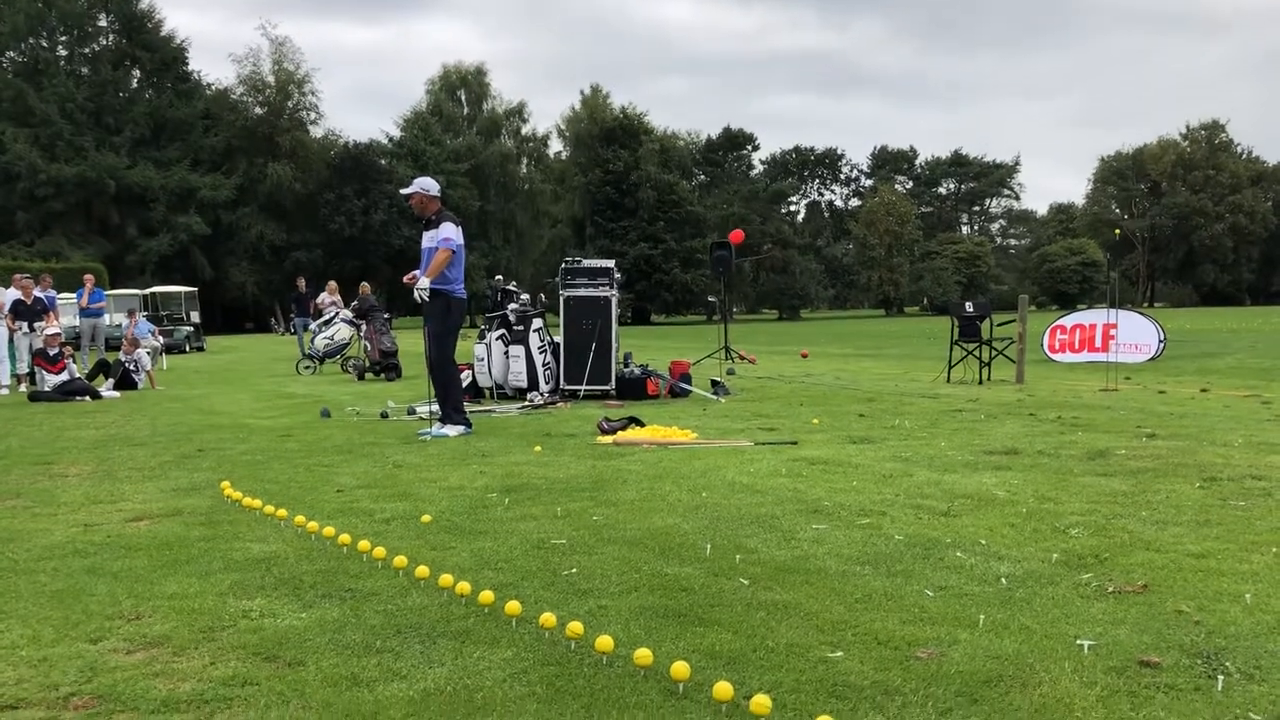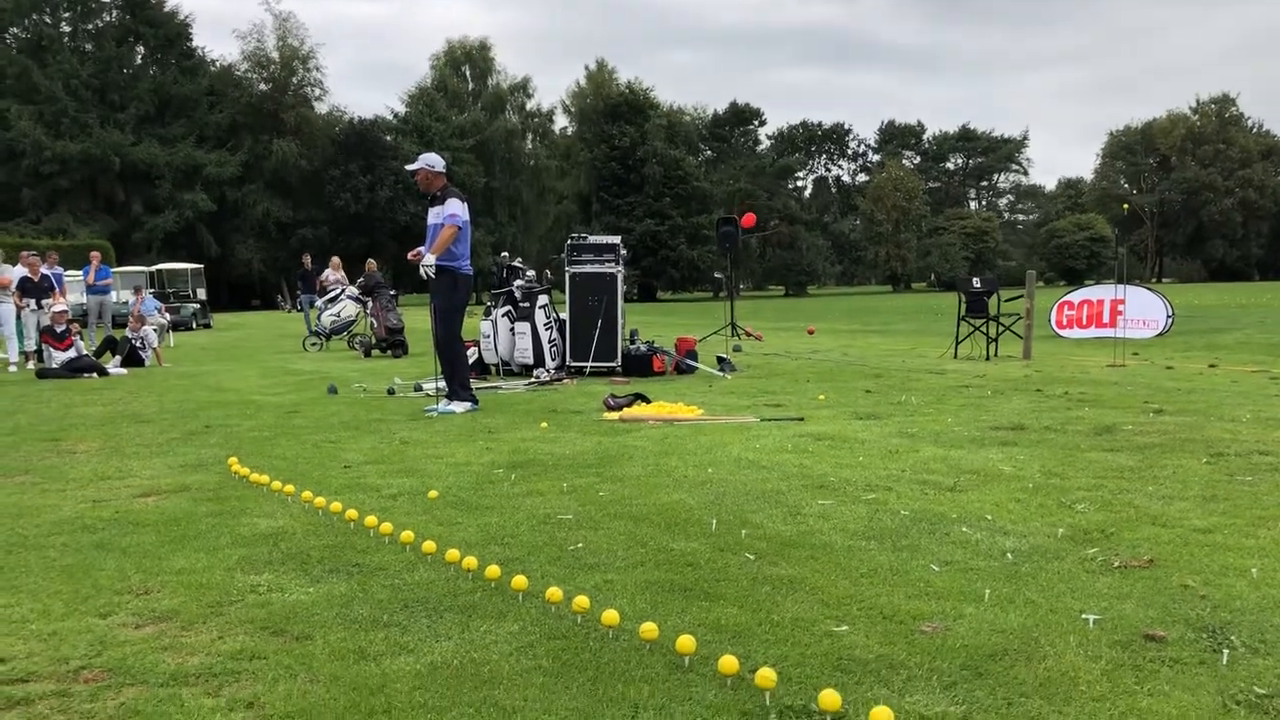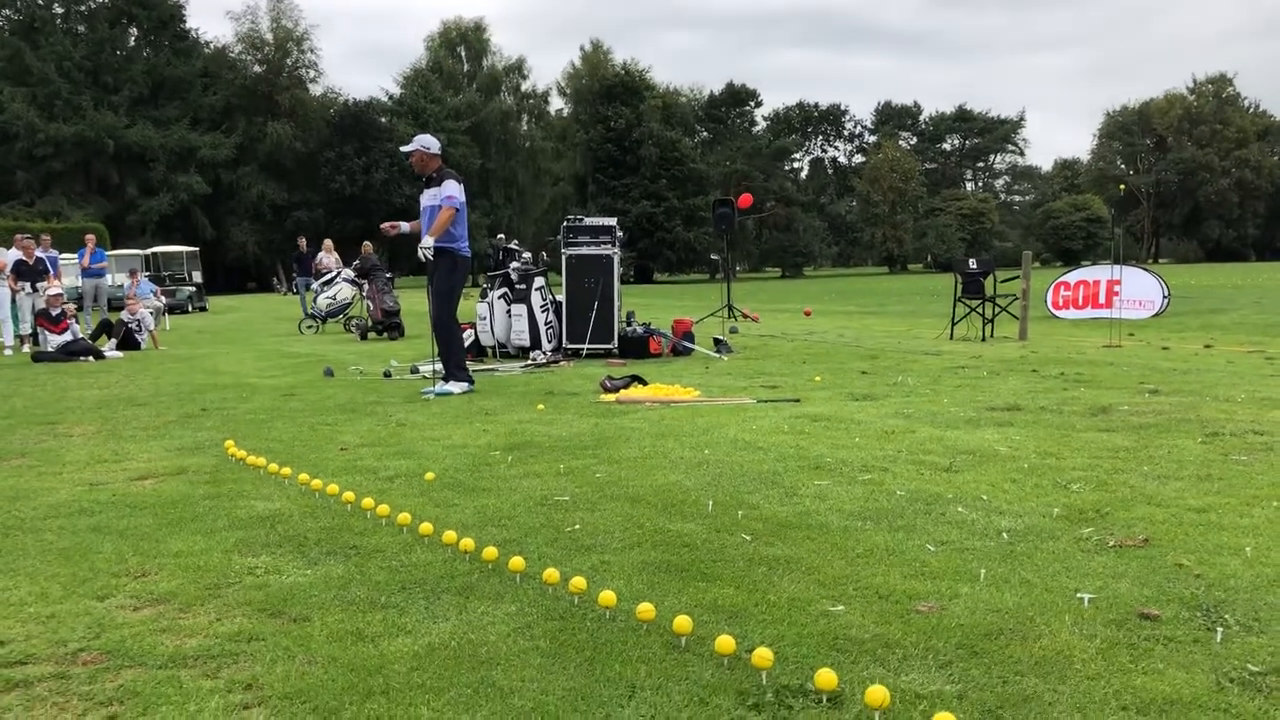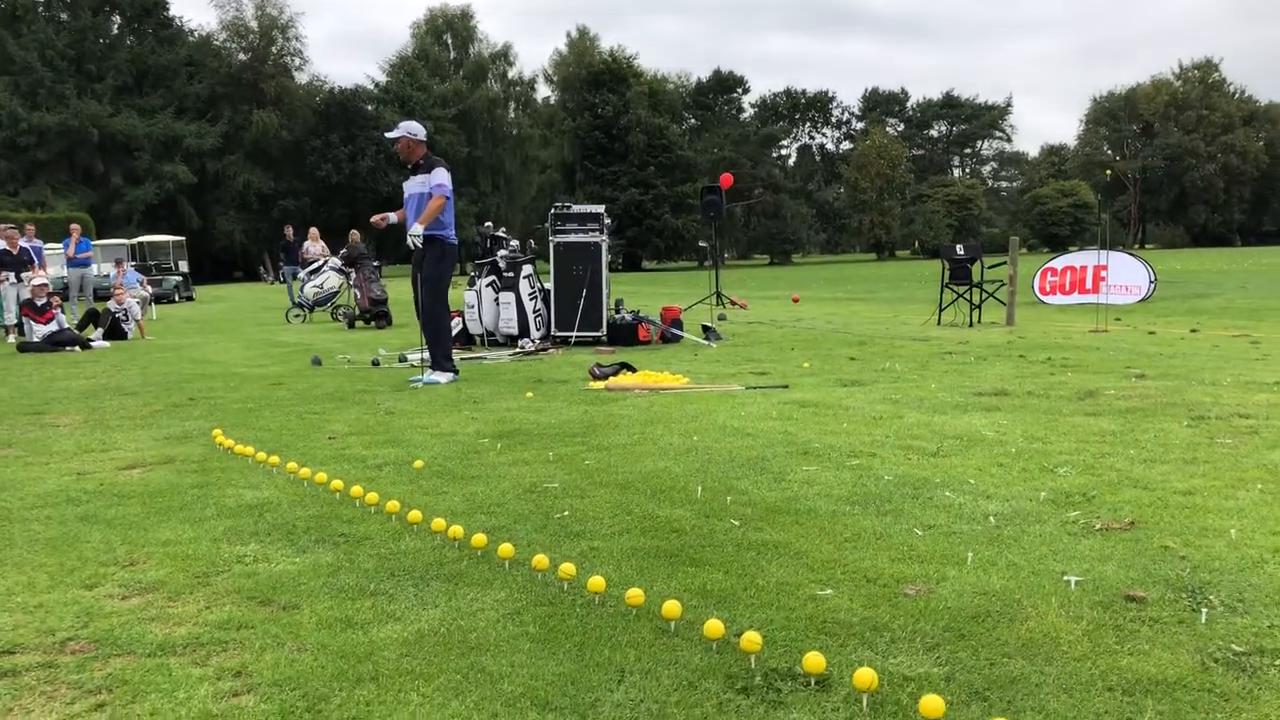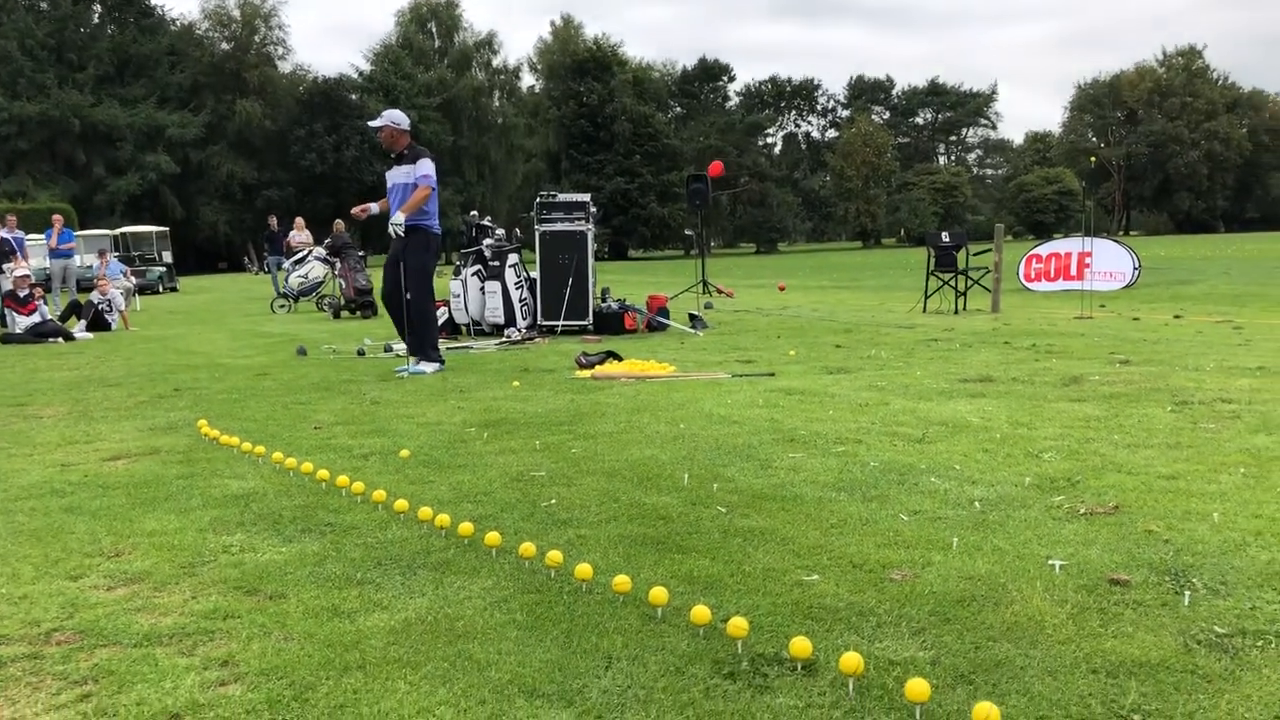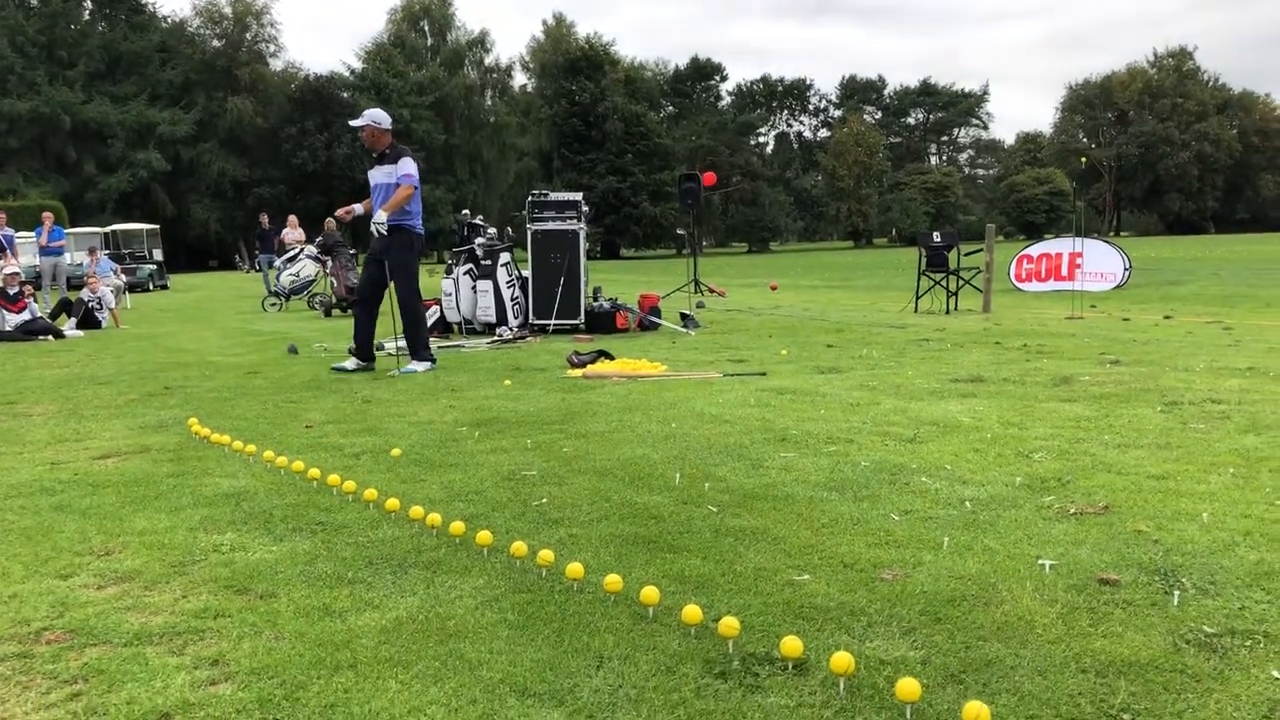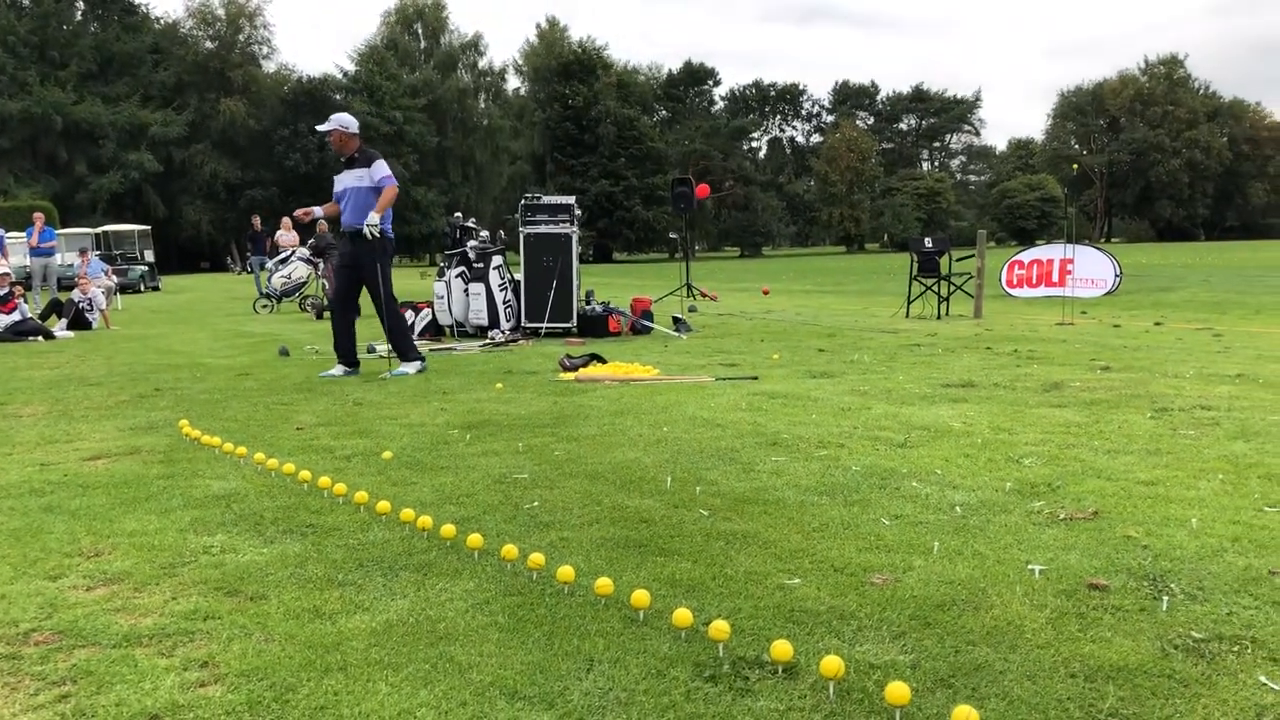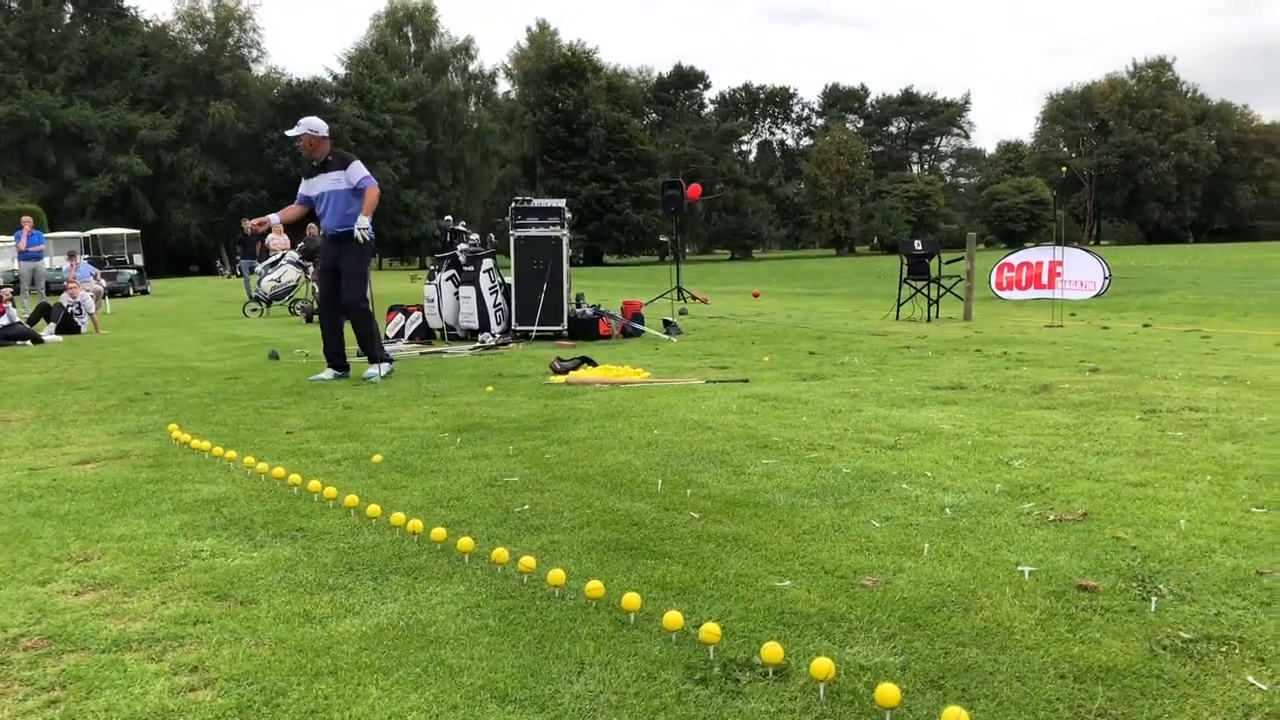
dt=0.3s
person 1, frame 1
left shoulder: (447, 222)
right shoulder: (429, 226)
left elbow: (446, 252)
left wrist: (426, 279)
right wrist: (418, 273)
left hip: (447, 300)
right hip: (434, 299)
left knee: (443, 360)
right knee: (435, 362)
left ankle: (458, 421)
right ankle: (447, 418)
person 1, frame 2
left shoulder: (452, 198)
right shoulder: (435, 201)
left elbow: (451, 229)
left wrist: (431, 256)
right wrist: (423, 250)
left hip: (454, 276)
right hip: (441, 275)
left knee: (449, 337)
right knee: (442, 339)
left ankle: (465, 397)
right ankle: (454, 395)
person 1, frame 3
left shoulder: (448, 179)
right shoulder: (428, 185)
left elbow: (449, 211)
left wrist: (428, 239)
right wrist: (403, 227)
left hip: (452, 257)
right hip: (437, 258)
left knee: (444, 317)
right knee: (439, 320)
left ankle: (461, 377)
right ankle: (450, 377)
person 1, frame 4
left shoulder: (436, 167)
right shoulder: (411, 174)
left elbow: (440, 199)
left wrist: (419, 226)
right wrist: (391, 217)
left hip: (439, 245)
right hip: (421, 246)
left knee: (434, 306)
right knee: (423, 309)
left ankle: (445, 368)
right ankle: (437, 366)
person 1, frame 5
left shoulder: (420, 158)
right shoulder: (394, 163)
left elbow: (425, 190)
left wrist: (401, 214)
right wrist: (372, 208)
left hip: (422, 234)
right hip: (400, 236)
left knee: (420, 297)
right knee: (391, 295)
left ankle: (432, 358)
right ankle: (418, 350)
person 1, frame 6
left shoulder: (402, 157)
right shoulder: (376, 163)
left elbow: (407, 189)
left wrist: (382, 212)
right wrist: (357, 209)
left hip: (404, 234)
right hip: (381, 236)
left knee: (407, 297)
right knee: (365, 295)
left ankle: (422, 357)
right ankle: (362, 356)
person 1, frame 7
left shoulder: (372, 160)
right shoulder: (341, 170)
left elbow: (391, 189)
left wrist: (375, 215)
right wrist: (315, 212)
left hip: (375, 239)
right hip: (348, 240)
left knee: (384, 300)
right knee: (341, 302)
left ankle: (412, 358)
right ankle: (347, 363)
person 1, frame 8
left shoulder: (346, 162)
right shoulder: (311, 175)
left elbow: (372, 189)
right elbow: (300, 207)
left wrist: (364, 218)
right wrist: (272, 219)
left hip: (354, 240)
right hip: (329, 243)
left knee: (352, 301)
right knee: (327, 306)
left ankle: (380, 360)
right ankle: (337, 366)
